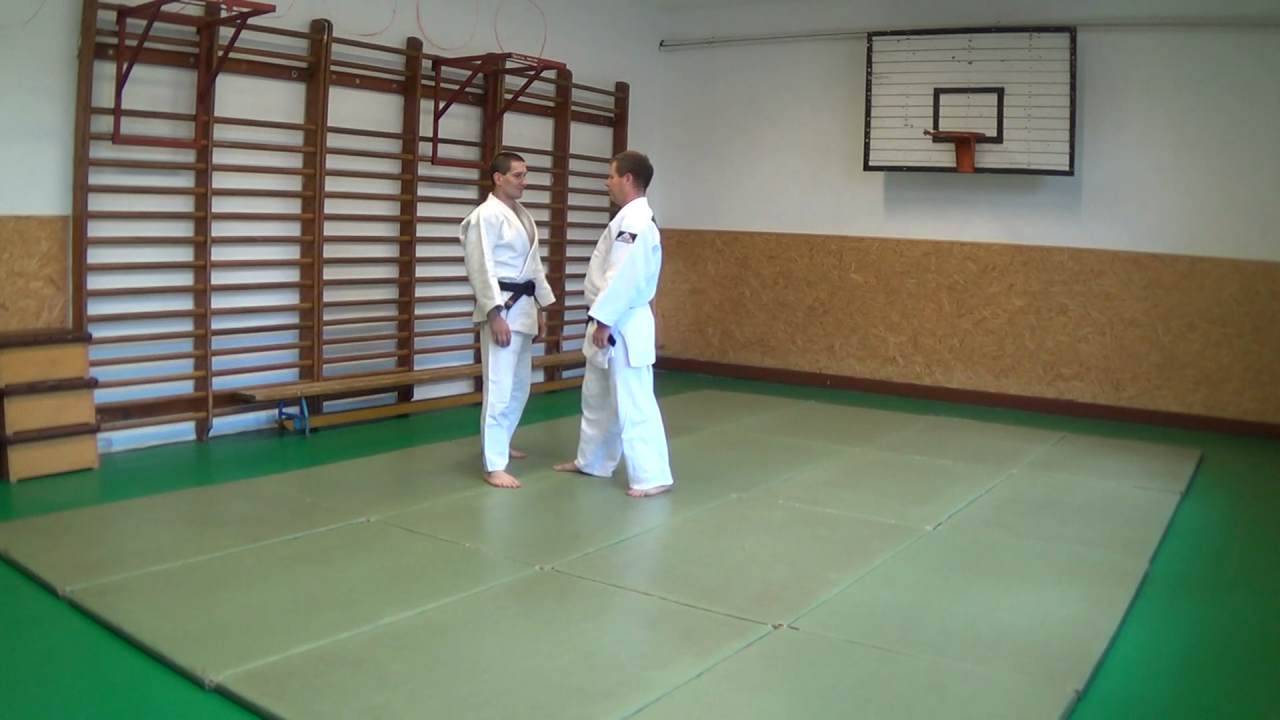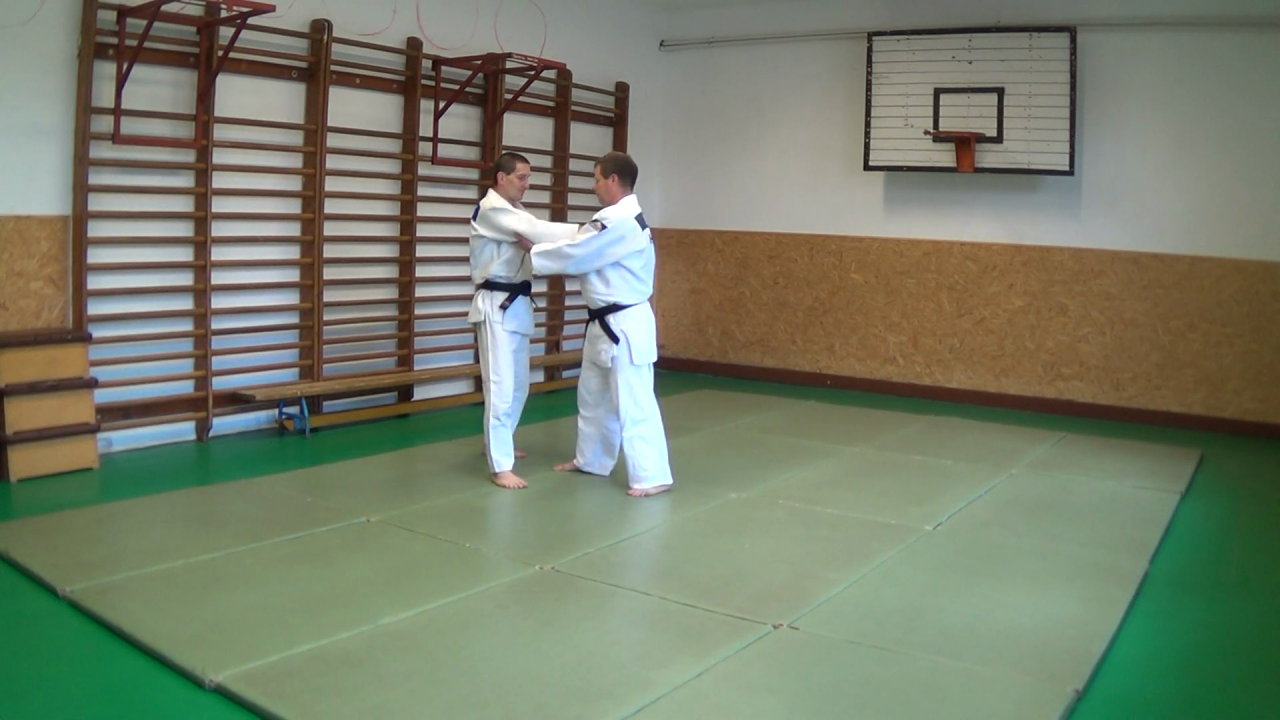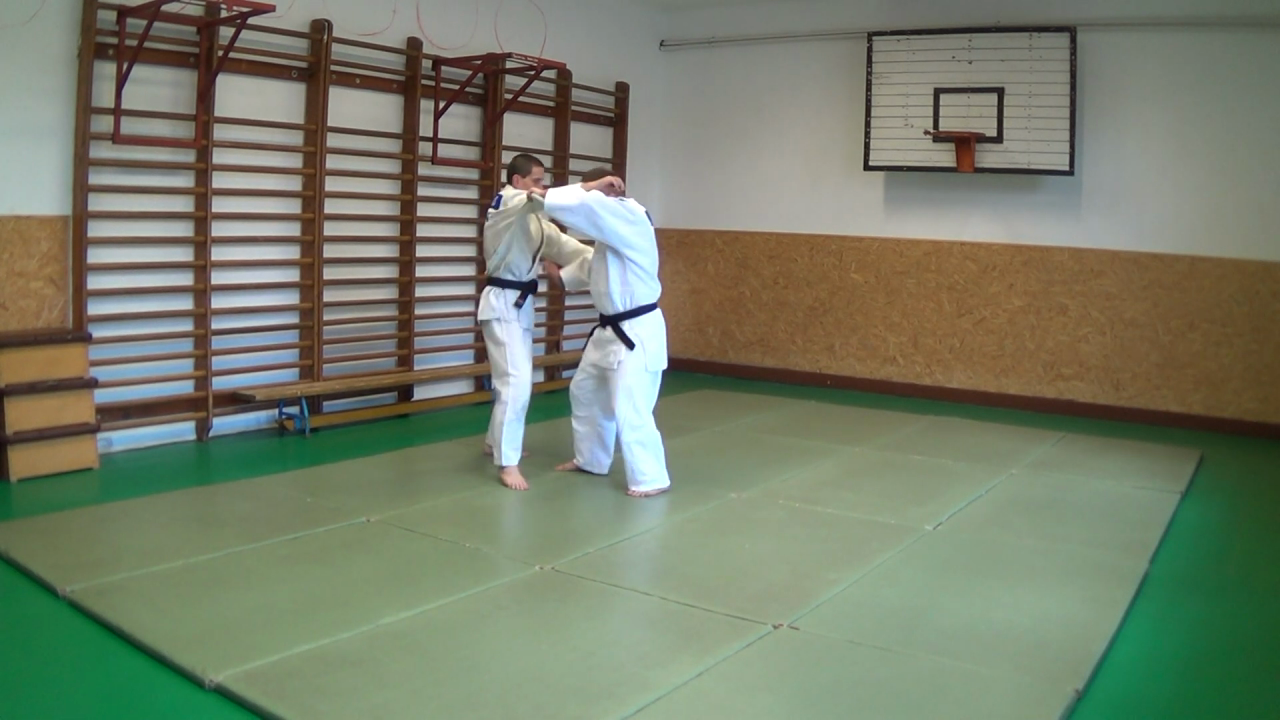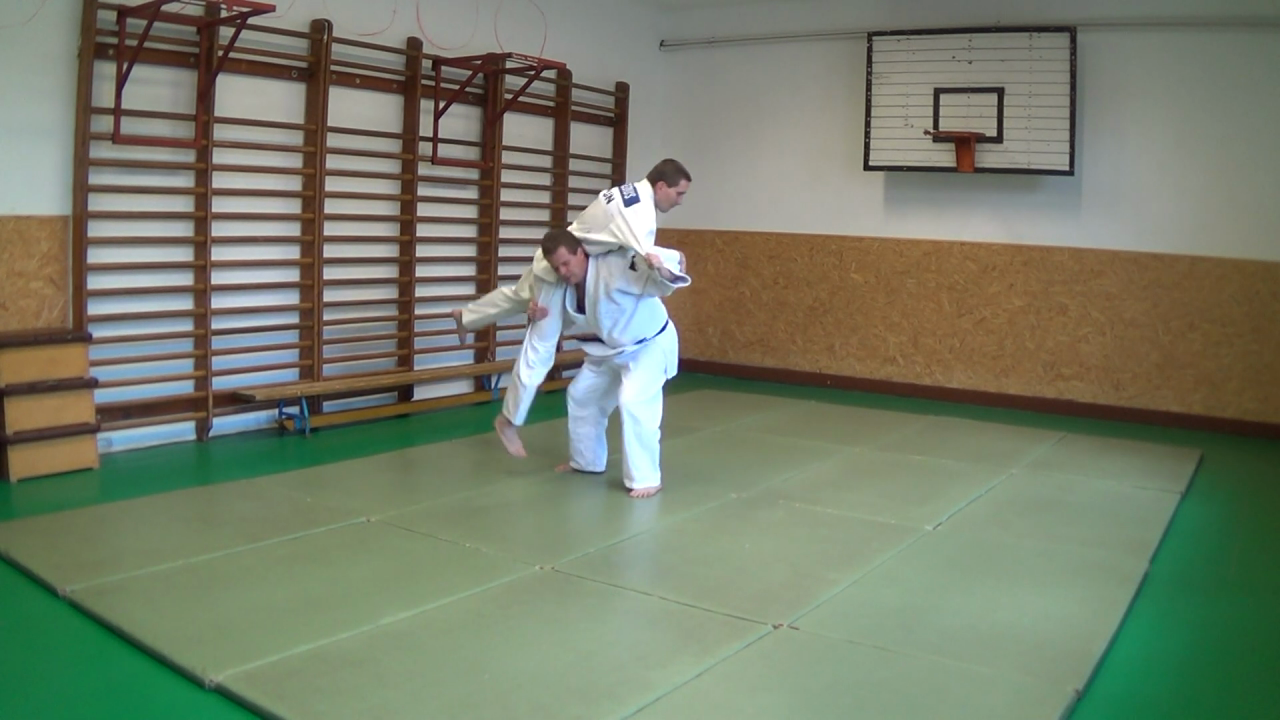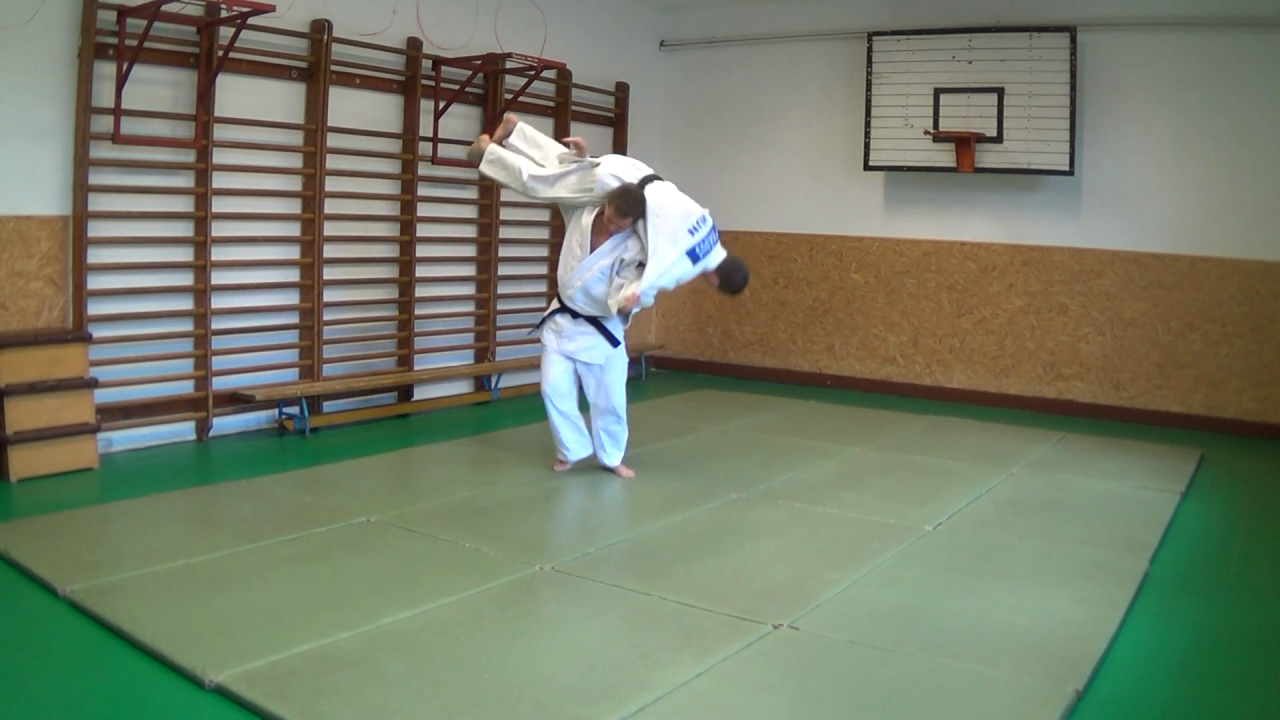
dt=1s
person 1, frame 1
left shoulder: (634, 221)
right shoulder: (631, 219)
left elbow: (623, 278)
left wrist: (604, 321)
left hip: (624, 326)
right hip: (614, 323)
left knee: (634, 404)
right knee: (597, 397)
left ankle: (652, 476)
right ankle: (592, 461)
person 1, frame 2
left shoulder: (619, 222)
right shoulder: (622, 218)
left elbow: (575, 254)
right elbow: (585, 252)
left wrist: (533, 252)
right wrist: (543, 247)
left hip: (625, 325)
right hip: (607, 323)
left knee: (633, 402)
right knee: (593, 395)
left ankle: (651, 476)
right ankle: (591, 459)
person 1, frame 3
left shoulder: (629, 218)
right shoulder: (613, 225)
left elbow: (586, 203)
right elbow: (594, 267)
left wrist: (548, 197)
left hip: (636, 331)
right hip: (611, 329)
left knee: (630, 408)
right knee: (587, 392)
left ankle: (650, 479)
right ankle: (590, 459)
person 1, frame 4
left shoulder: (614, 266)
right shoulder: (565, 285)
left elbow: (659, 280)
right elbow: (560, 314)
left wrist: (660, 266)
right wrist: (541, 314)
left hip: (652, 343)
right hip: (611, 348)
left knee: (634, 403)
right knee: (581, 394)
left ankle: (645, 478)
right ankle: (586, 461)
person 1, frame 5
left shoulder: (632, 249)
right shoulder: (583, 209)
left hip: (602, 329)
right hip: (562, 320)
left knee: (609, 400)
right knee: (554, 389)
left ankle: (611, 457)
right ankle: (573, 452)
person 2, frame 1
left shoulder: (522, 215)
right shoulder: (485, 216)
right elbow: (481, 269)
left wrist: (539, 308)
right wrist: (495, 314)
left hip: (524, 306)
right hip: (501, 307)
left knee: (519, 384)
right knee: (500, 386)
left ankle: (500, 443)
right ankle: (494, 465)
person 2, frame 2
left shoulder: (516, 213)
right shoulder: (491, 210)
left elbow: (539, 240)
right elbow: (536, 232)
left wrist: (581, 237)
right wrist: (582, 233)
left hip: (518, 304)
right hip: (497, 307)
left knee: (517, 384)
right knee: (501, 386)
left ankle: (497, 443)
right ankle: (501, 467)
person 2, frame 3
left shoulder: (531, 214)
right shoulder: (508, 203)
left elbow: (560, 243)
right elbow: (538, 199)
left wrist: (596, 256)
left hip: (520, 303)
right hip: (502, 304)
left knee: (514, 378)
right knee: (516, 380)
left ankle: (498, 440)
right ankle: (508, 463)
person 2, frame 4
left shoulder: (633, 194)
right shoulder: (639, 210)
right elbow: (647, 257)
right hip: (558, 268)
left knee: (519, 297)
right knee: (540, 348)
left ankle: (467, 316)
right ankle: (510, 420)
person 2, frame 5
left shoulder: (708, 235)
right shoulder: (689, 262)
left hip: (629, 175)
right hip: (615, 185)
left knee: (557, 160)
right knee: (543, 182)
left ankle: (513, 128)
right ankle: (487, 151)
